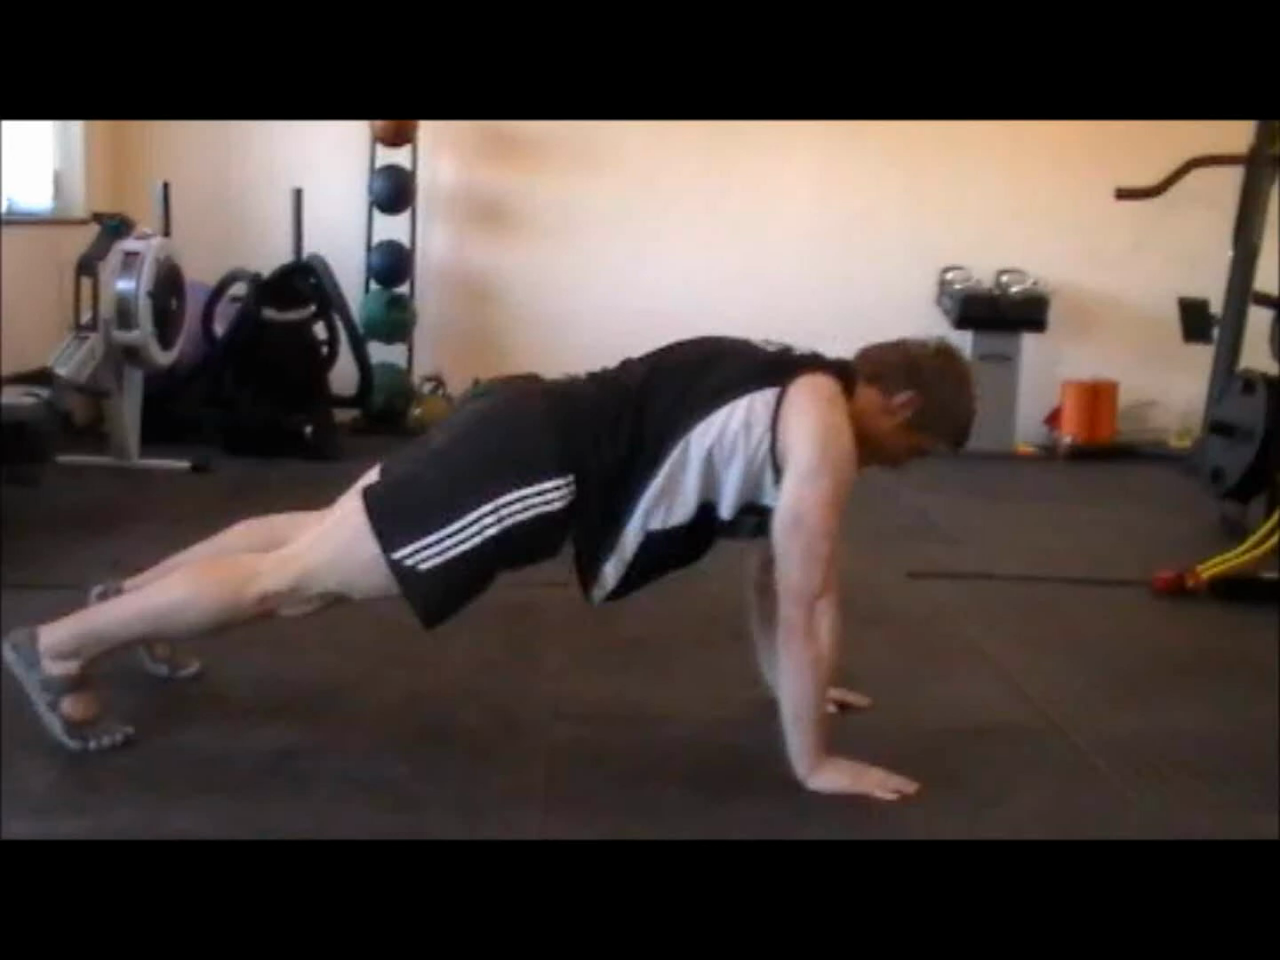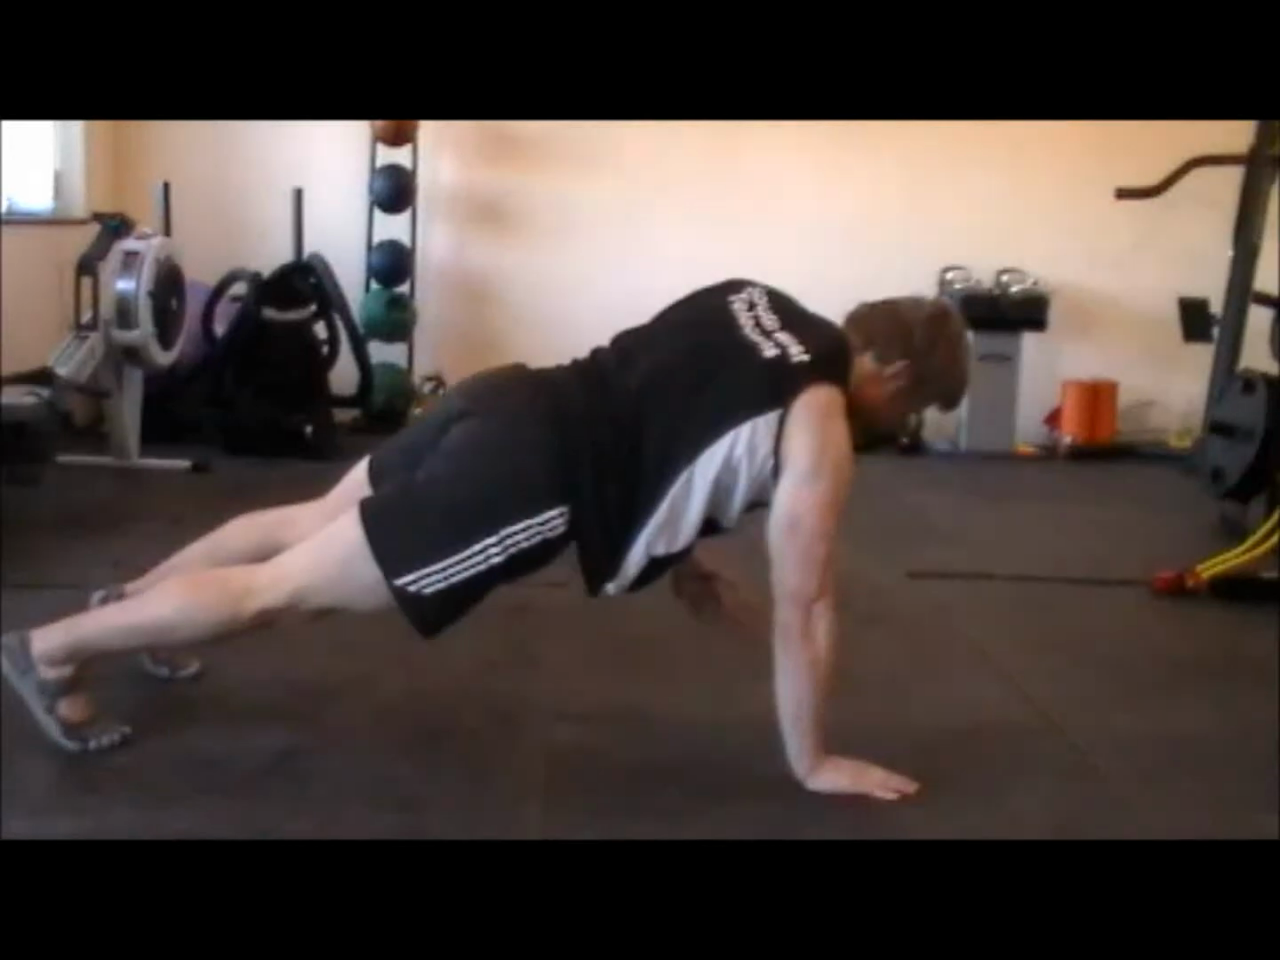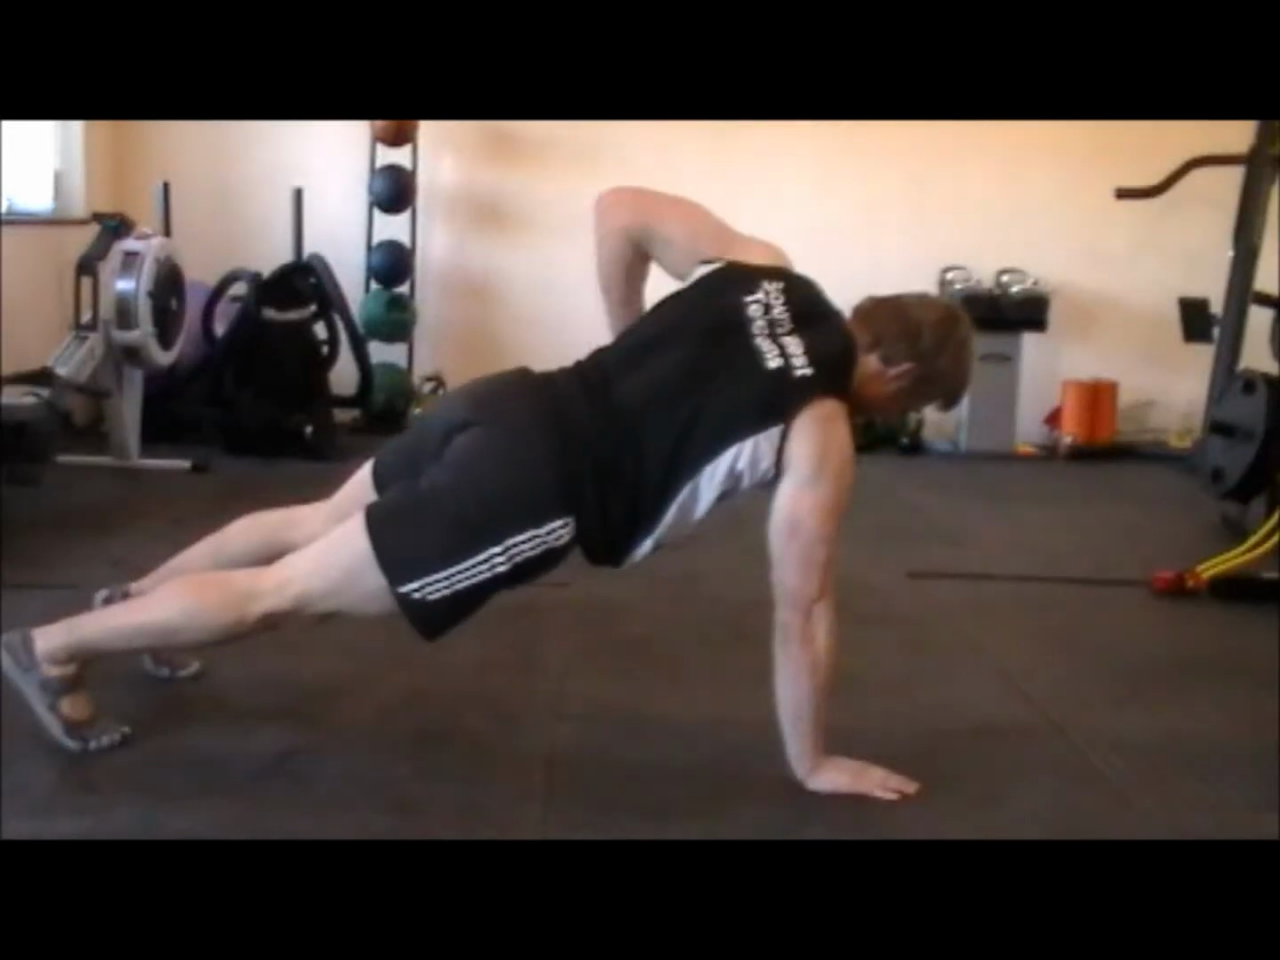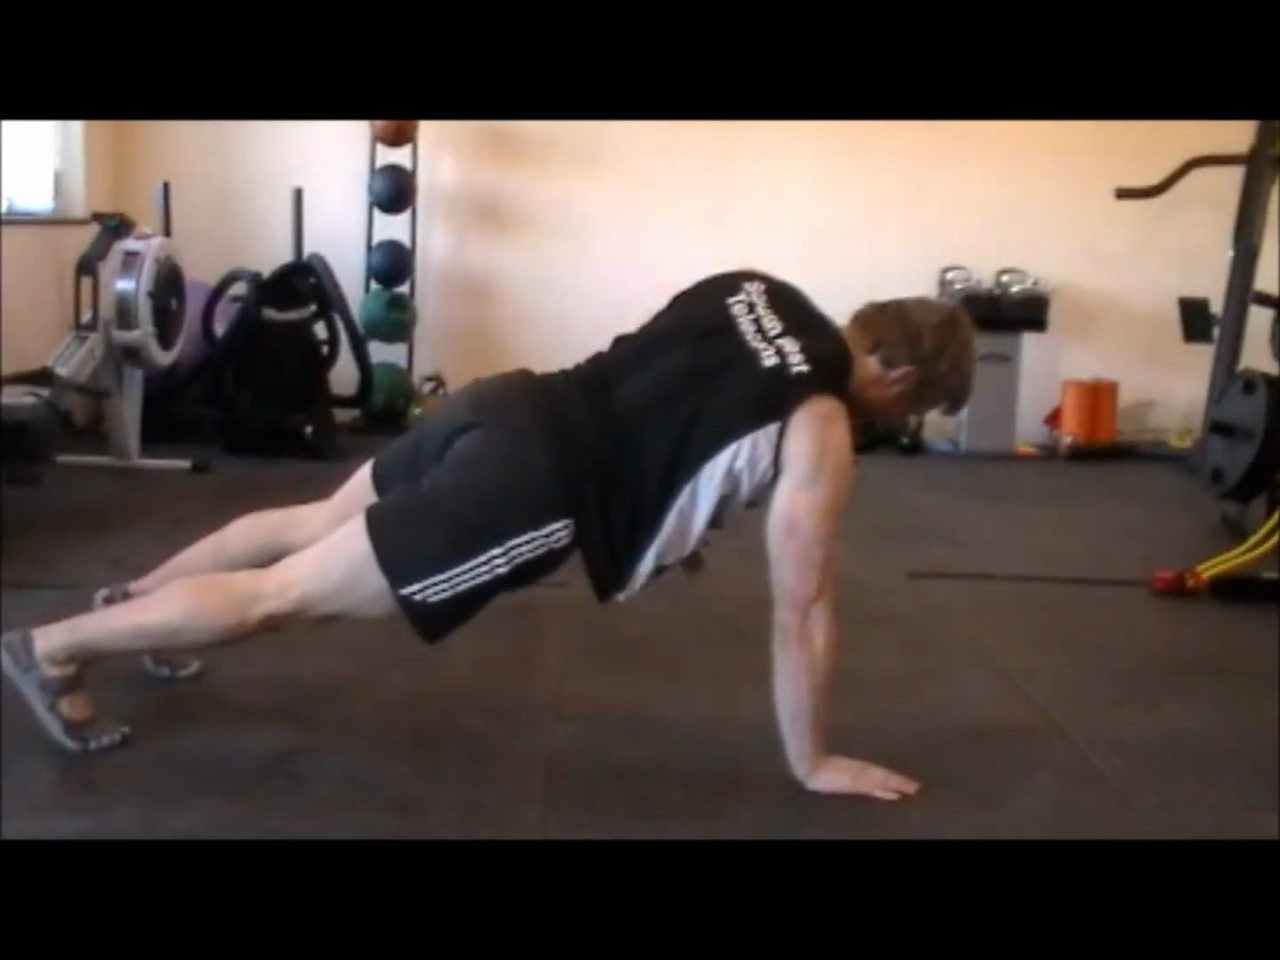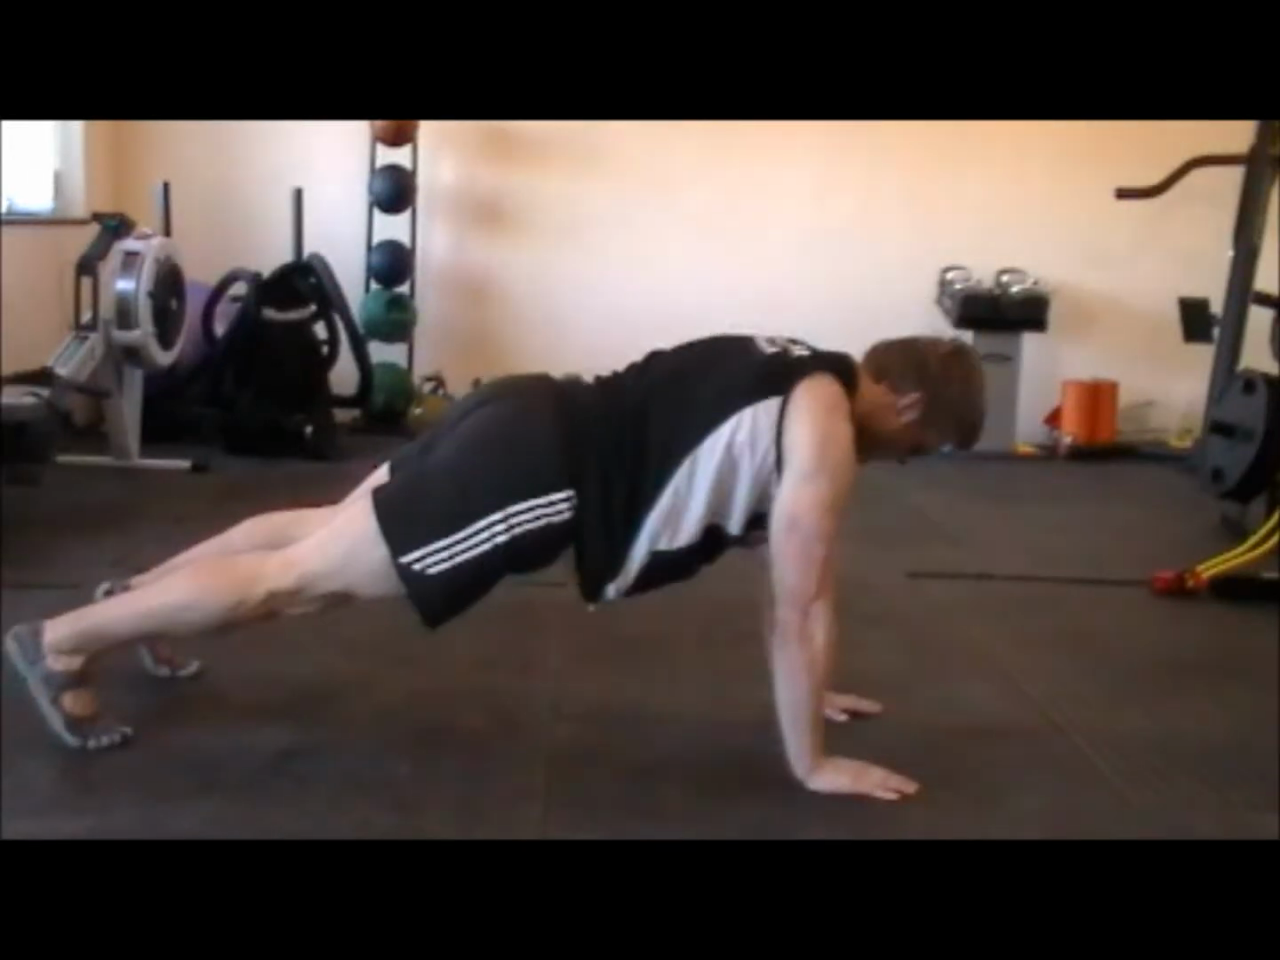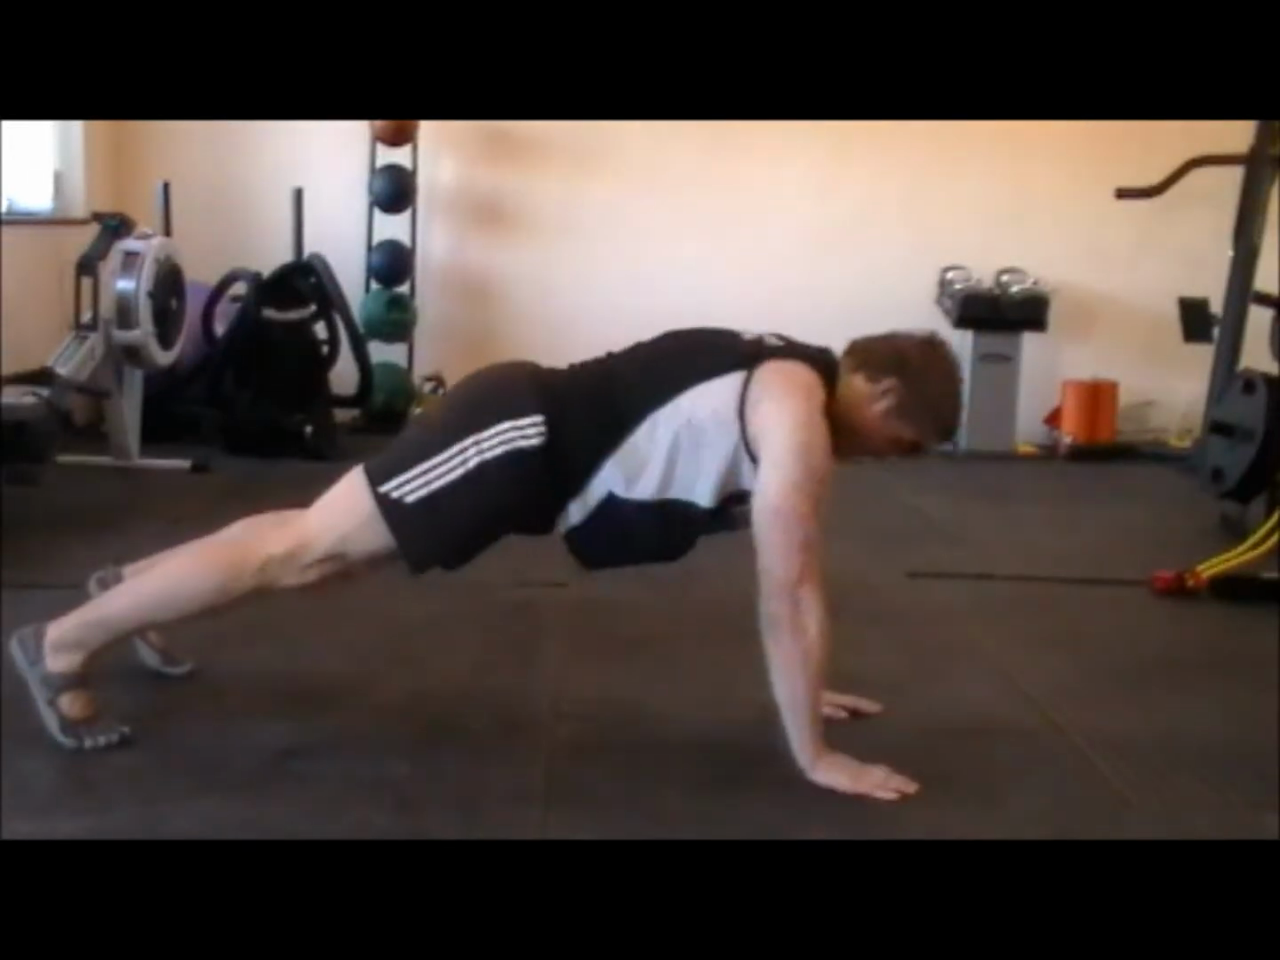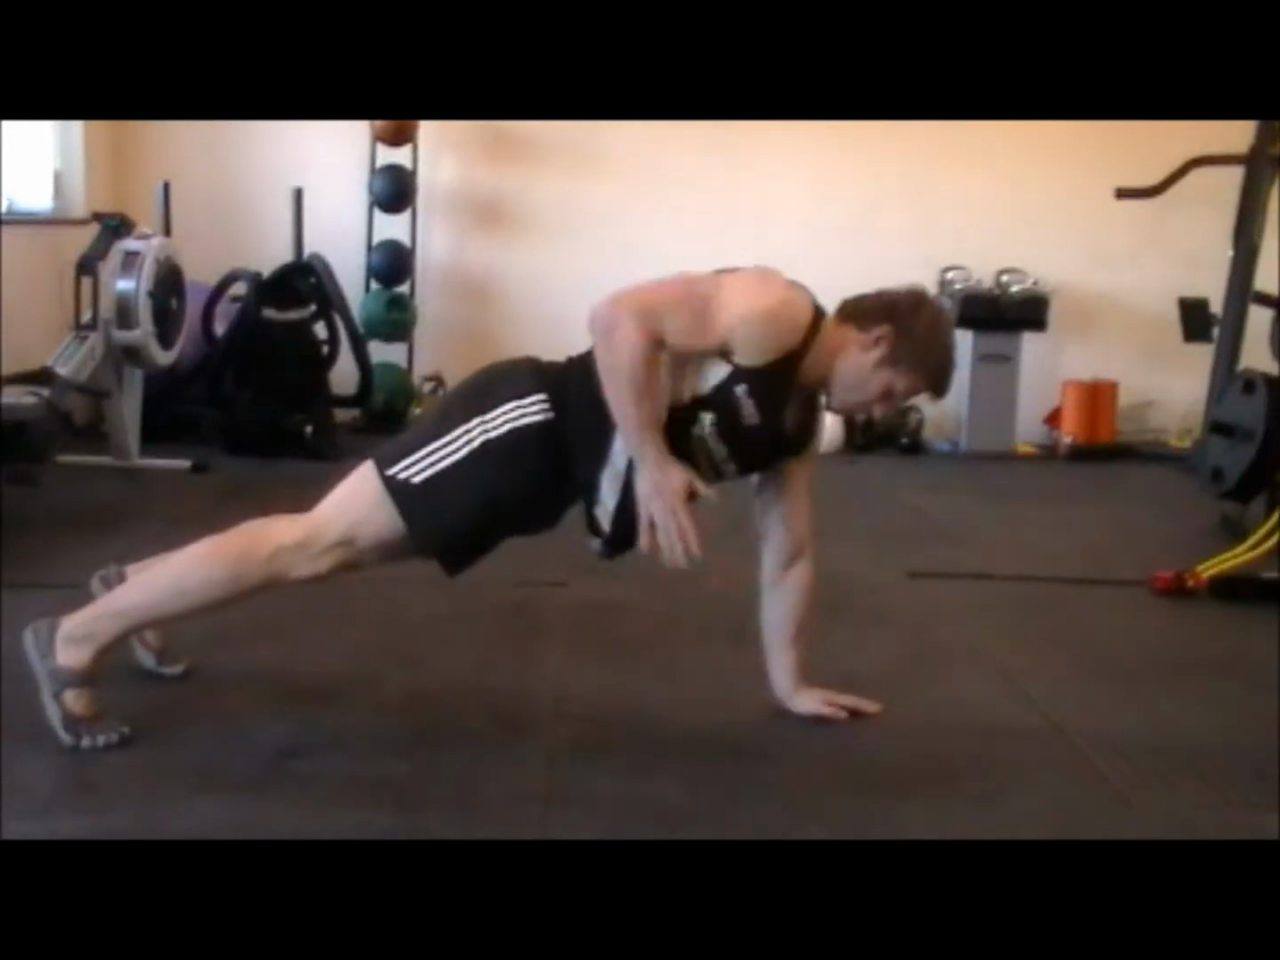
dt=0.4s
person 1, frame 1
left shoulder: (792, 390)
right shoulder: (828, 426)
left elbow: (770, 556)
right elbow: (809, 602)
left wrist: (784, 679)
right wrist: (813, 760)
left hip: (517, 421)
right hip: (532, 467)
left knee: (314, 531)
right knee: (292, 579)
left ankle: (127, 597)
person 1, frame 2
left shoulder: (758, 299)
right shoulder: (821, 421)
right elbow: (802, 607)
left wrist: (676, 553)
right wrist: (814, 763)
left hip: (503, 404)
right hip: (522, 477)
left knee: (309, 523)
right knee: (285, 589)
left ankle: (126, 597)
person 1, frame 3
left shoulder: (762, 268)
right shoulder: (821, 428)
left elbow: (615, 206)
right elbow: (802, 608)
right wrist: (813, 763)
left hip: (501, 406)
right hip: (527, 485)
left knee: (316, 523)
right knee: (288, 593)
left ankle: (132, 594)
person 1, frame 4
left shoulder: (761, 291)
right shoulder: (821, 430)
right elbow: (801, 611)
right wrist: (813, 763)
left hip: (505, 407)
right hip: (523, 486)
left knee: (315, 523)
right knee: (289, 592)
left ankle: (133, 593)
person 1, frame 5
left shoulder: (801, 381)
right shoulder: (828, 430)
left elbow: (767, 533)
right elbow: (800, 604)
left wrist: (804, 682)
right wrist: (810, 761)
left hip: (524, 419)
right hip: (533, 472)
left knee: (323, 527)
right knee: (300, 578)
left ankle: (132, 589)
person 1, frame 6
left shoulder: (795, 403)
right shoulder: (798, 405)
left elbow: (792, 572)
right elbow: (790, 593)
left wrist: (805, 691)
right wrist: (814, 749)
left hip: (534, 456)
right hip: (515, 435)
left knee: (319, 536)
right knee: (303, 551)
left ankle: (127, 582)
person 1, frame 7
left shoulder: (801, 417)
right shoulder: (774, 314)
left elbow: (787, 551)
right elbow: (619, 315)
left wrist: (788, 683)
right wrist: (656, 463)
left hip: (557, 475)
right hip: (525, 425)
left knee: (330, 543)
right knee: (314, 541)
left ankle: (129, 588)
right ankle: (71, 641)
